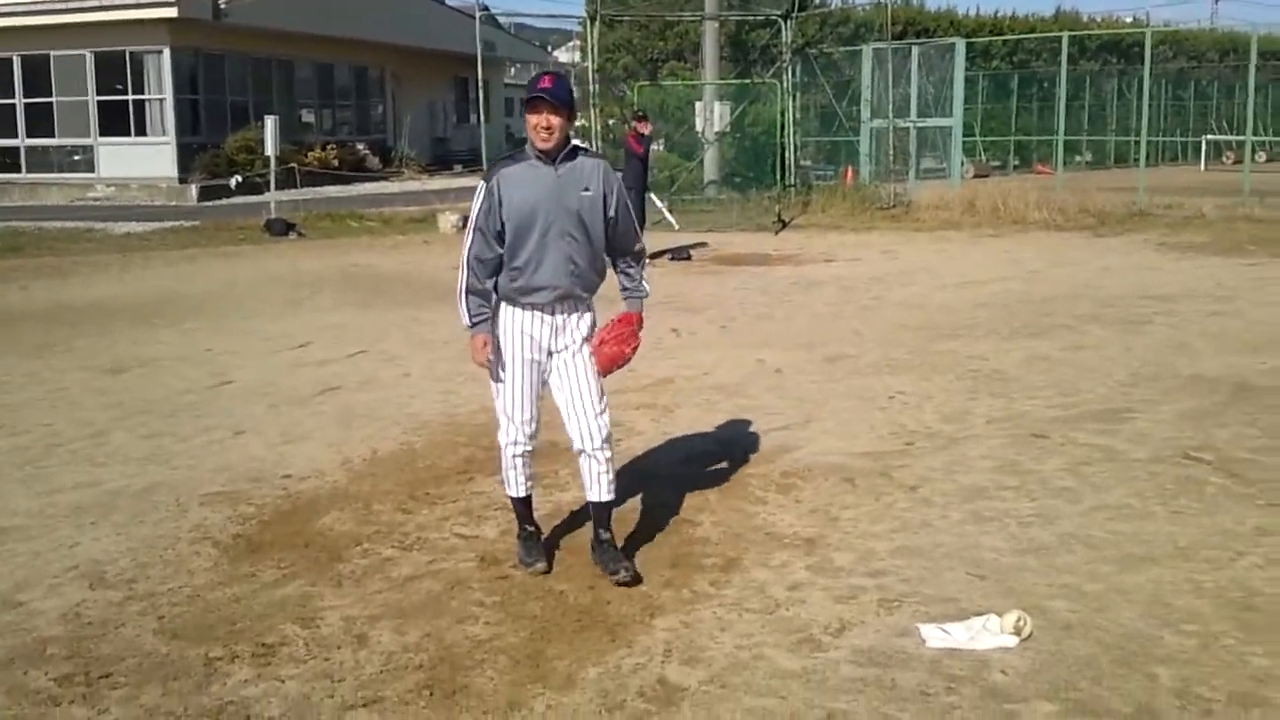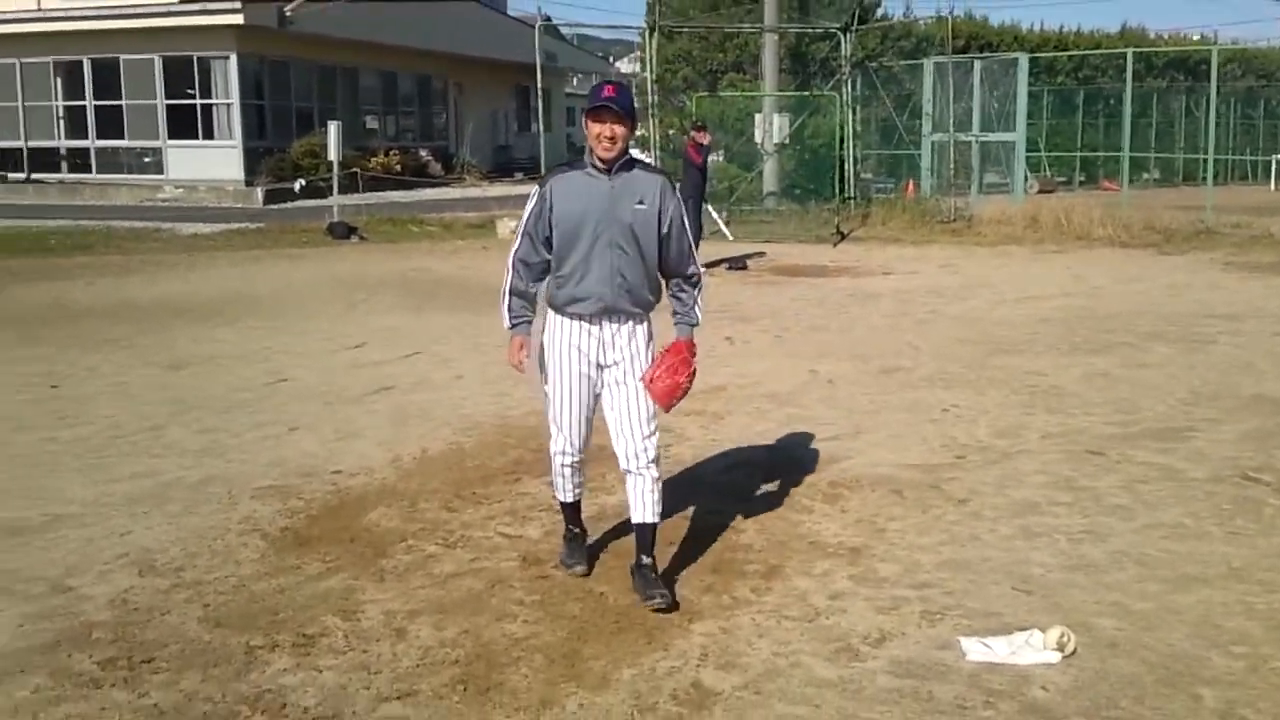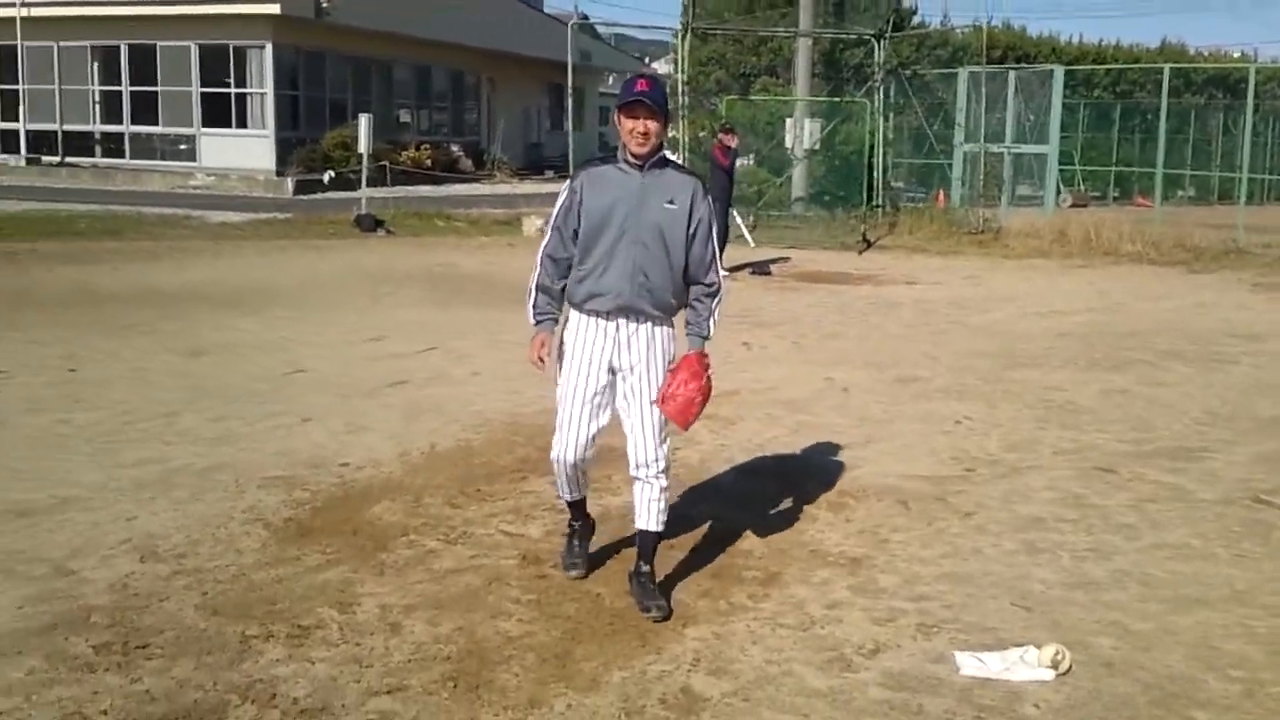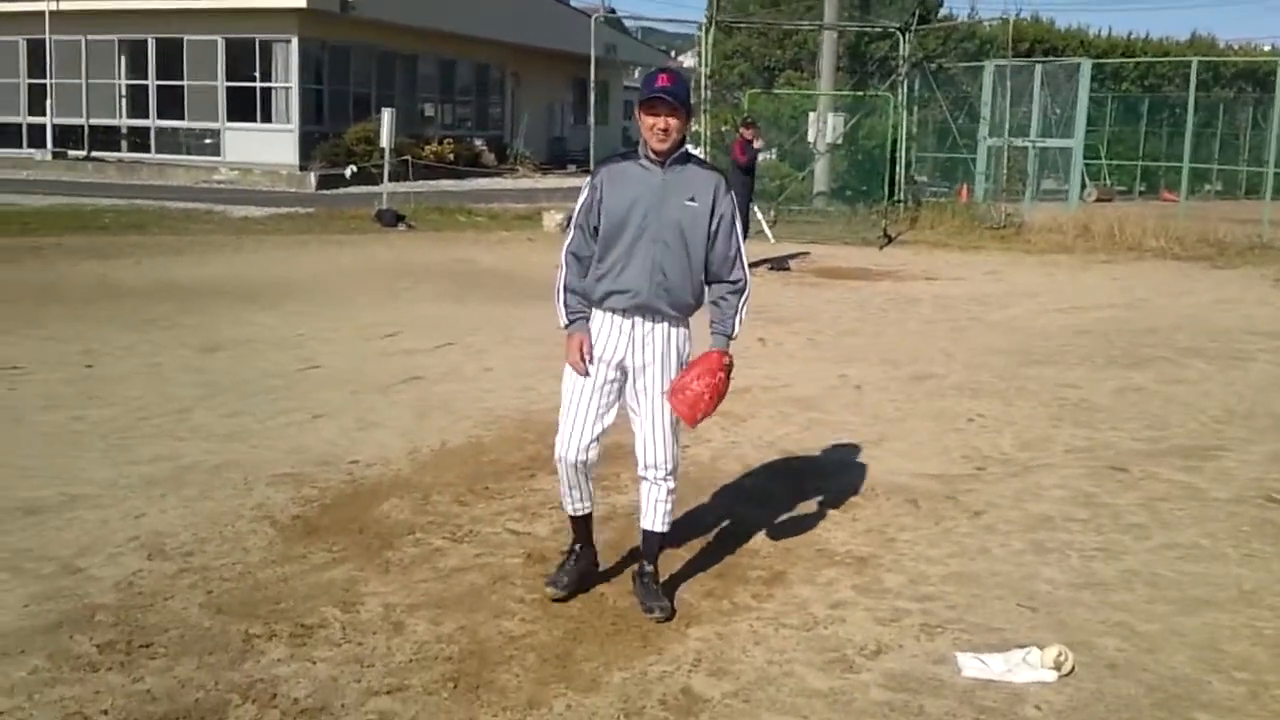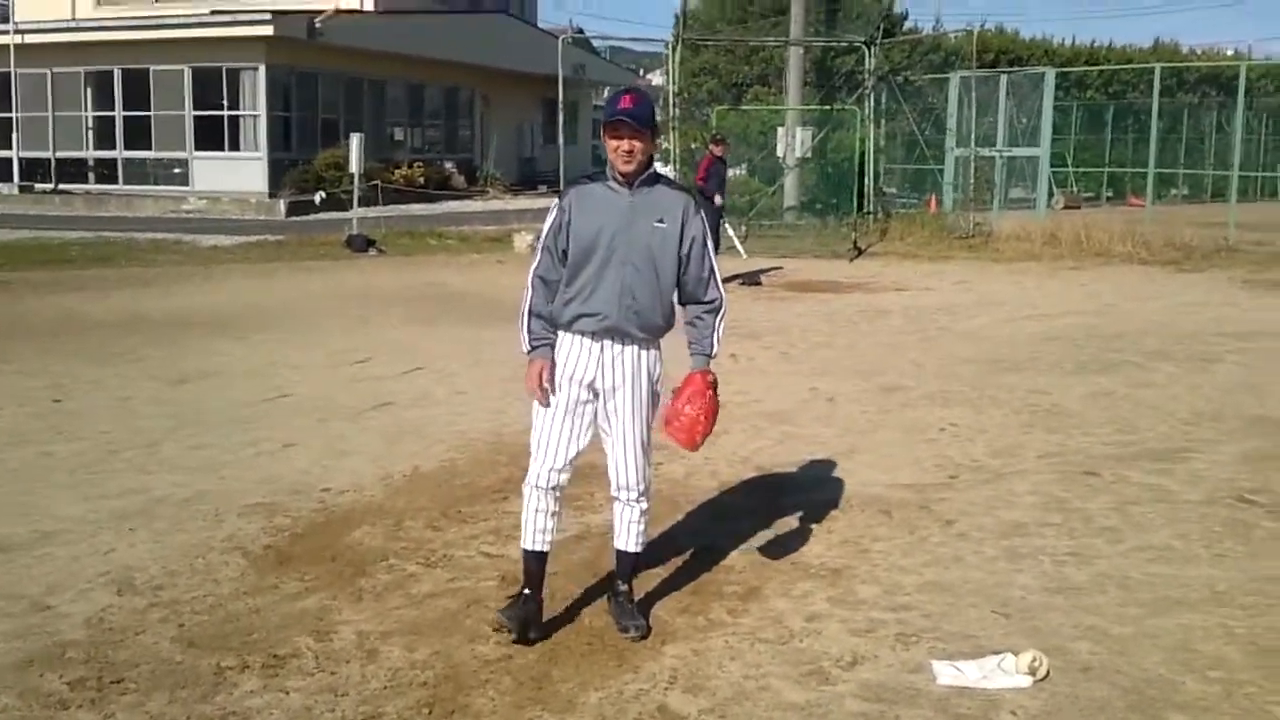
dt=0.2s
person 1, frame 1
left shoulder: (597, 173)
right shoulder: (501, 178)
left elbow: (626, 244)
right elbow: (478, 256)
left wrist: (634, 301)
right wrist: (479, 325)
left hip: (575, 321)
right hip: (517, 321)
left knee: (593, 433)
right knee: (517, 434)
left ankle: (603, 539)
right ankle: (527, 530)
person 1, frame 2
left shoulder: (656, 187)
right shoulder: (557, 186)
left elbow: (681, 264)
right elbow: (526, 259)
left wrist: (686, 328)
right wrist: (518, 326)
left hip: (629, 333)
right hip: (569, 331)
left knee: (641, 451)
right knee: (567, 445)
left ankle: (645, 563)
right ankle: (573, 532)
person 1, frame 3
left shoulder: (687, 189)
right shoulder: (588, 180)
left elbow: (704, 273)
right elbow: (555, 254)
left wrist: (698, 342)
right wrist: (543, 320)
left hip: (650, 336)
right hip: (588, 330)
left knee: (650, 460)
right knee: (569, 449)
left ankle: (644, 570)
right ankle: (579, 525)
person 1, frame 4
left shoulder: (710, 185)
right shoulder: (609, 176)
left elbow: (728, 270)
right elbow: (576, 254)
left wrist: (721, 340)
right wrist: (575, 322)
left hip: (665, 336)
right hip: (603, 327)
left knee: (658, 462)
right knee: (572, 447)
left ankle: (647, 571)
right ankle: (581, 547)
person 1, frame 5
left shoulder: (679, 205)
right shoulder: (576, 199)
left elbow: (703, 289)
right elbow: (544, 279)
left wrist: (702, 361)
right wrist: (538, 349)
left hip: (636, 359)
right hip: (571, 352)
left knee: (631, 482)
right knee: (544, 473)
left ankle: (622, 590)
right ankle: (530, 596)
